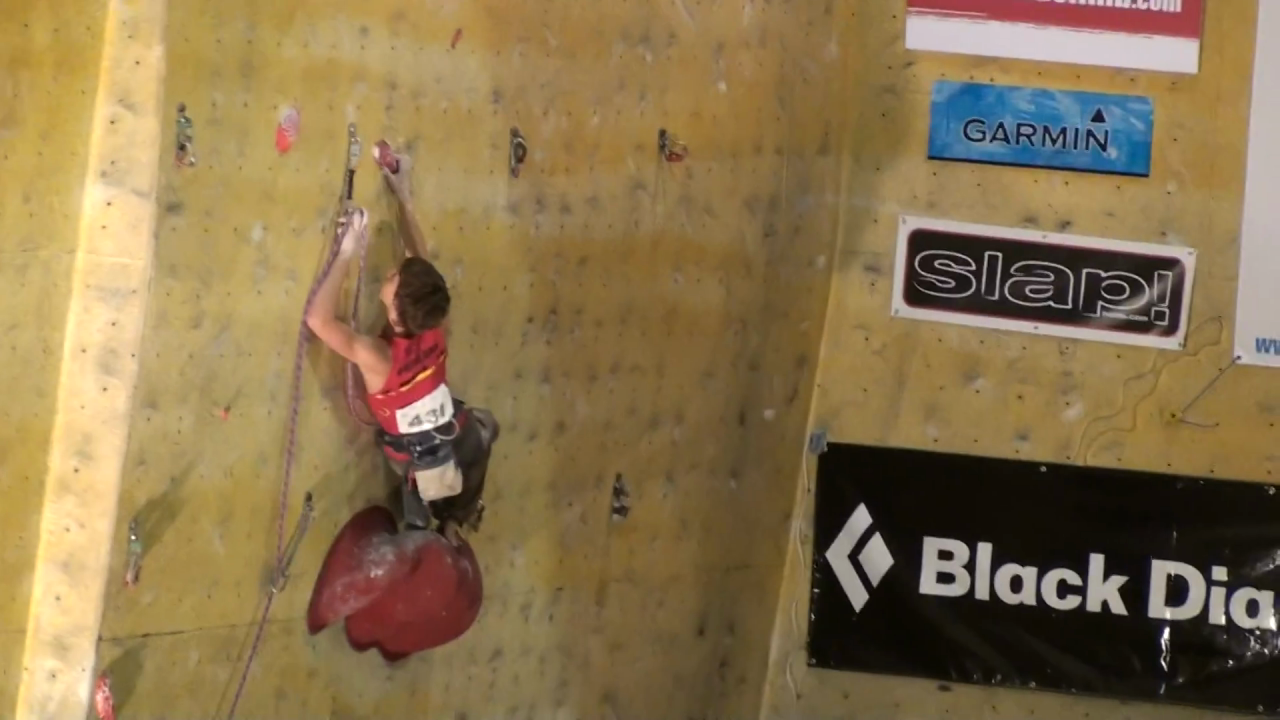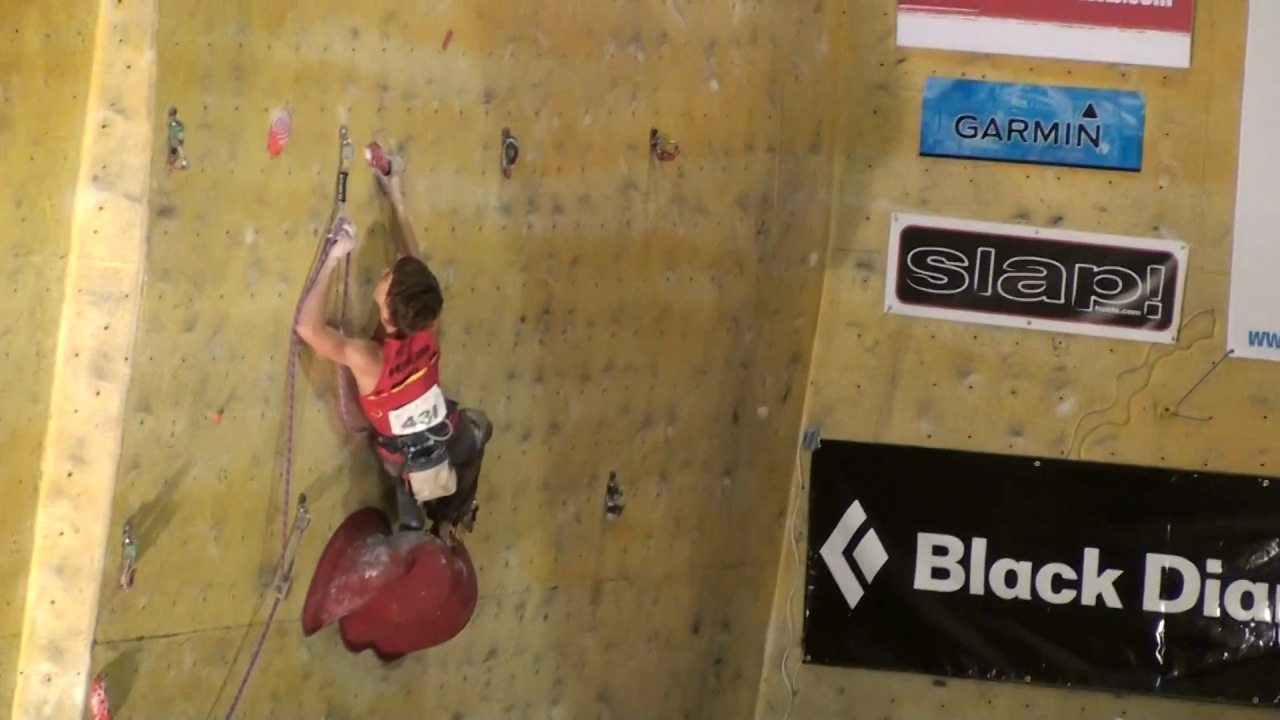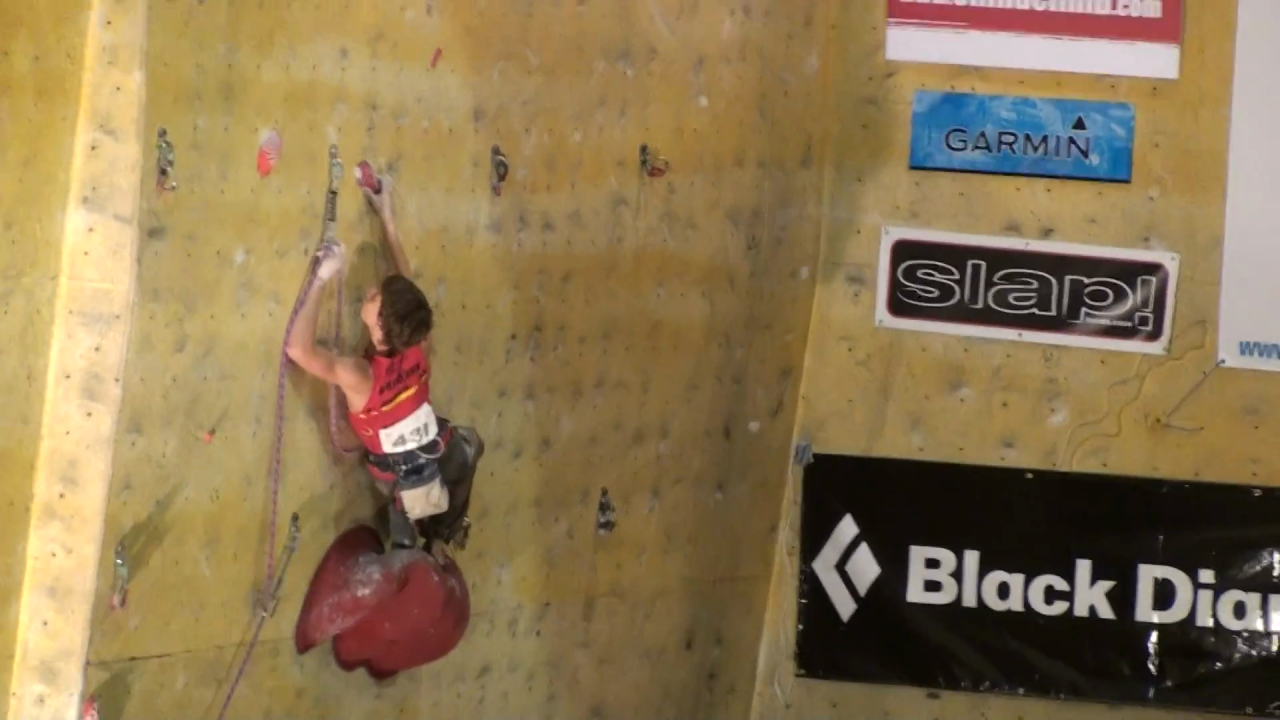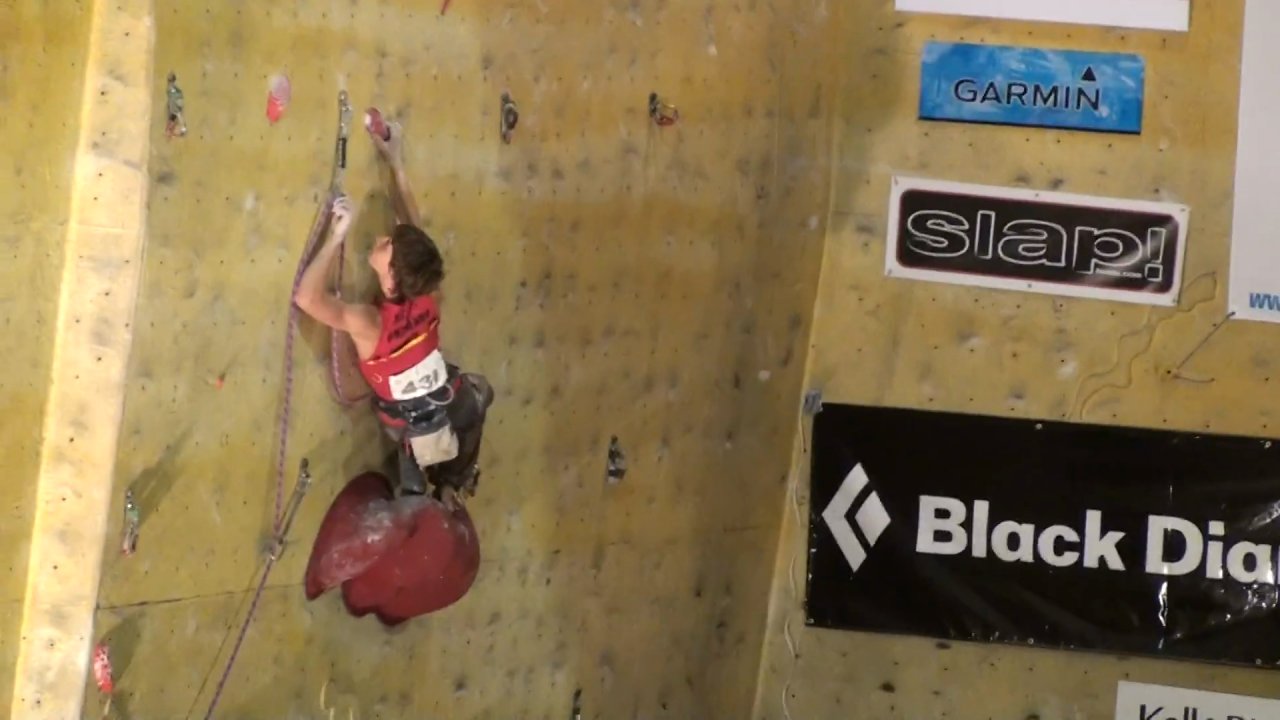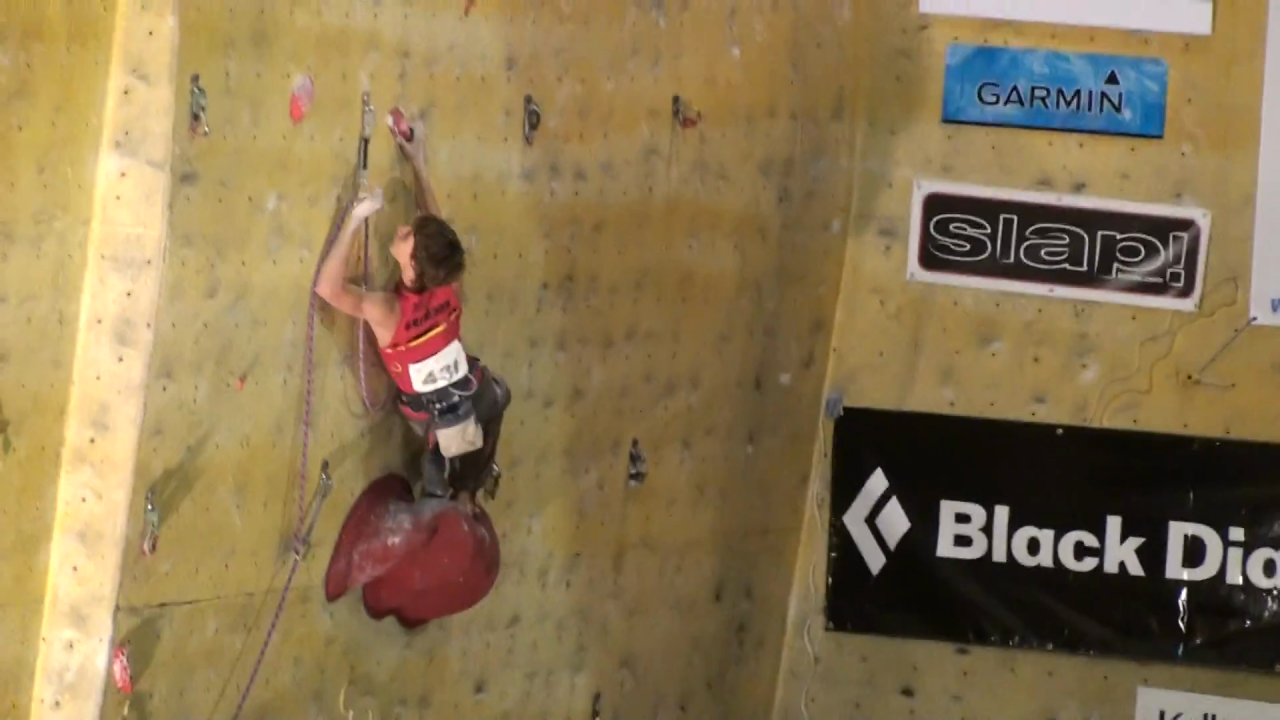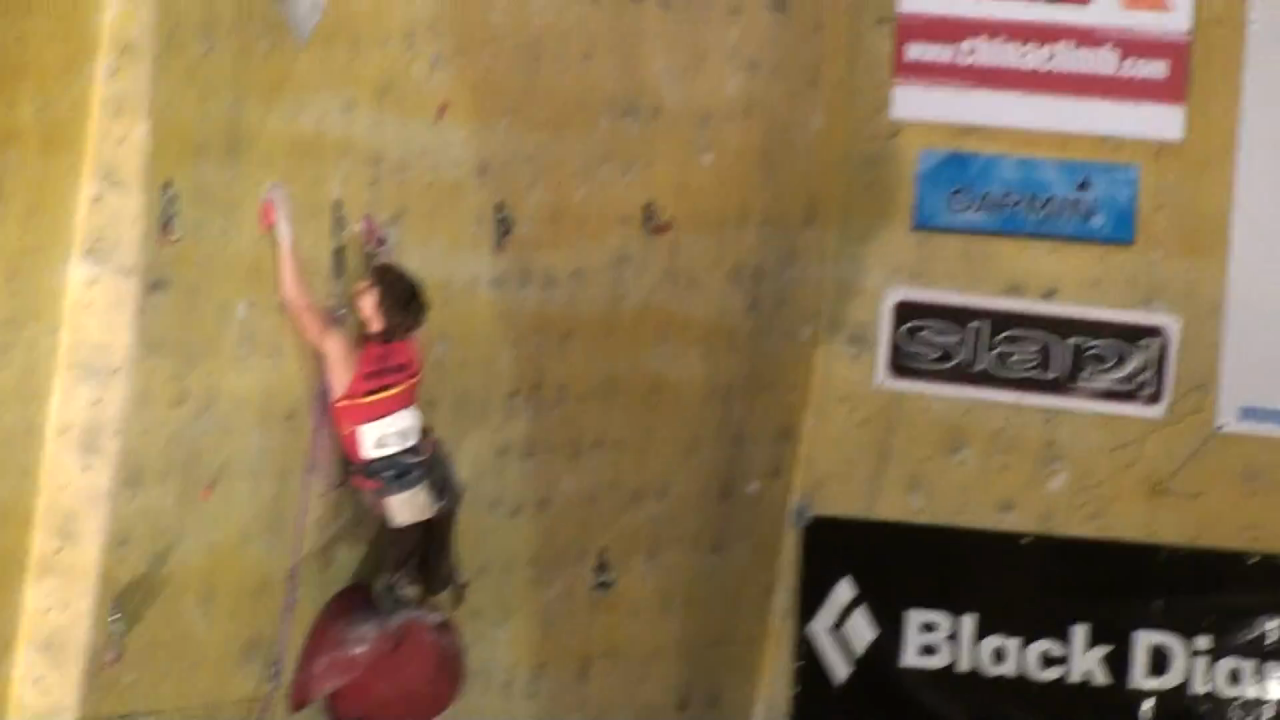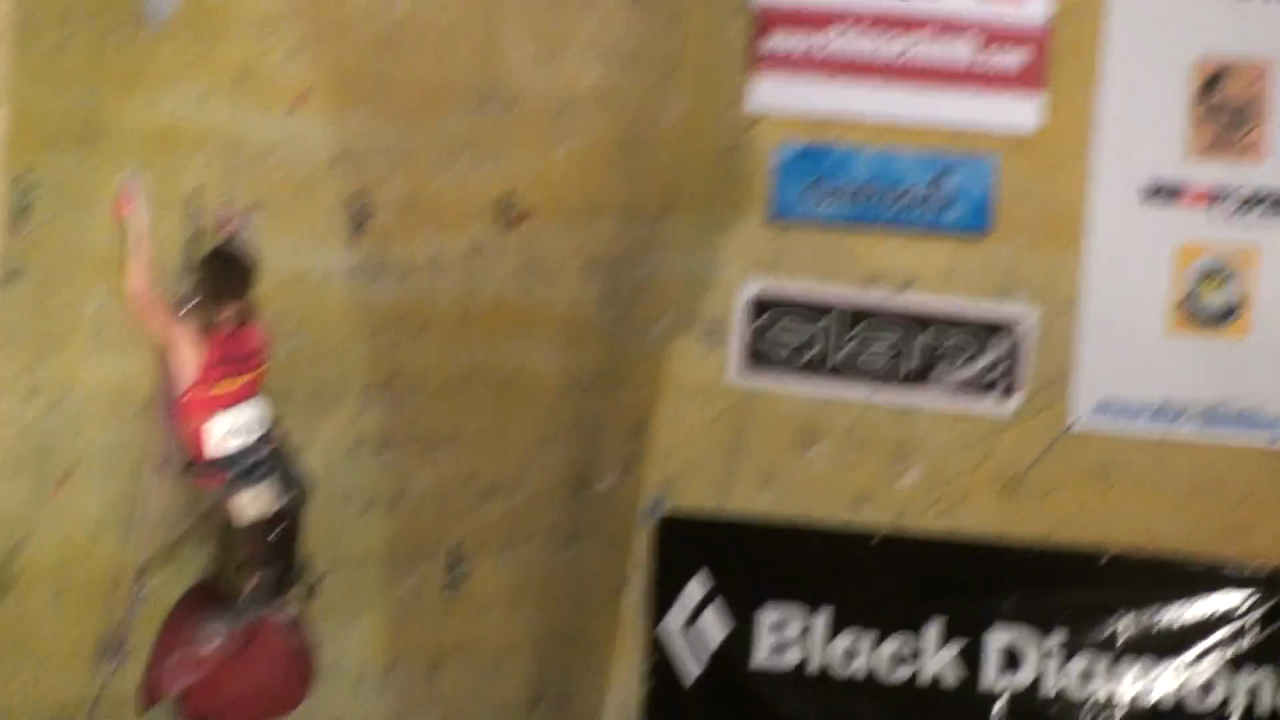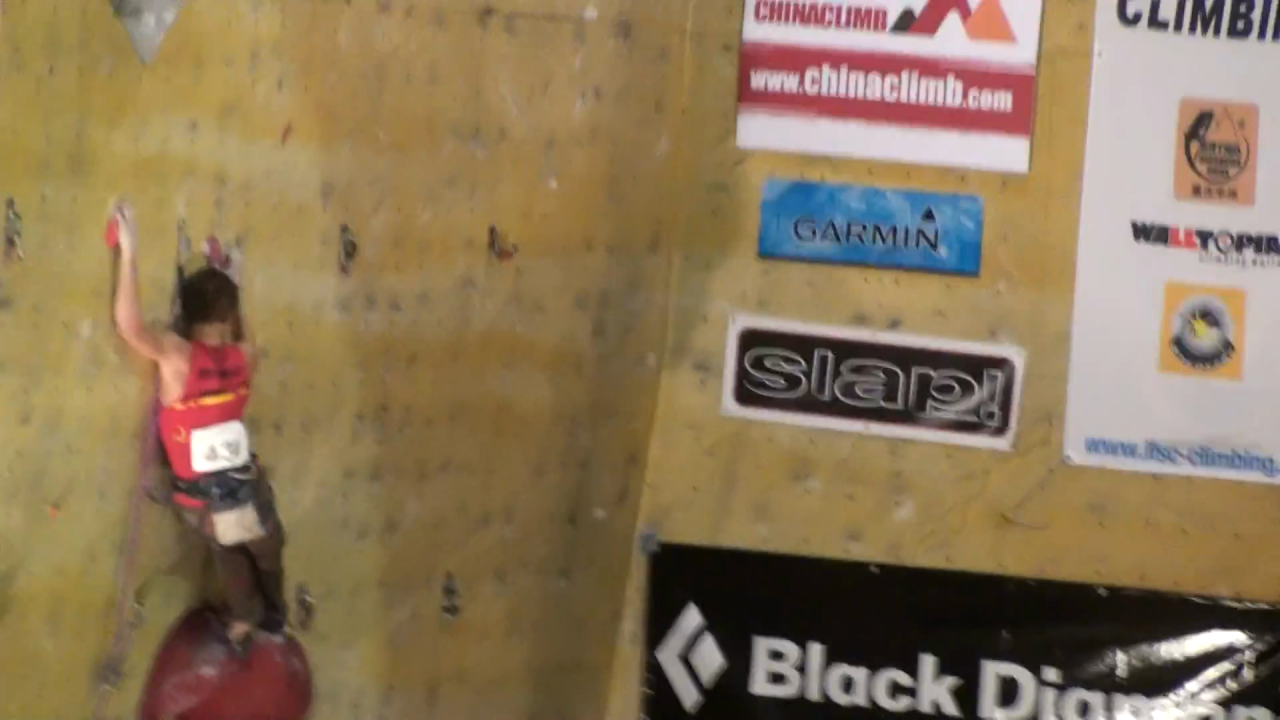
dt=0.5s
person 1, frame 1
left shoulder: (377, 357)
right shoulder: (435, 329)
left elbow: (318, 319)
right elbow: (420, 261)
left wrist: (347, 252)
right wrist: (403, 195)
left hip: (421, 466)
right hip: (459, 443)
right knee: (484, 422)
right ankle: (455, 517)
person 1, frame 2
left shoulder: (370, 358)
right shoulder: (427, 329)
left elbow: (308, 327)
right elbow: (412, 261)
left wrist: (333, 259)
right wrist: (396, 197)
left hip: (415, 467)
right hip: (454, 446)
right knee: (478, 423)
right ankle: (451, 517)
person 1, frame 3
left shoulder: (359, 376)
right shoulder: (417, 347)
left elbow: (298, 348)
right elbow: (403, 283)
left wrist: (321, 280)
right wrist: (386, 216)
left hip: (405, 484)
right hip: (442, 460)
right ankle: (442, 535)
person 1, frame 4
left shoulder: (368, 323)
right shoulder: (427, 295)
left elbow: (306, 297)
right elbow: (413, 227)
left wrist: (337, 235)
right wrist: (395, 162)
left hip: (415, 431)
right hip: (456, 409)
right knee: (480, 389)
right ankle: (454, 482)
person 1, frame 5
left shoulder: (385, 310)
right shoulder: (450, 285)
left elbow: (326, 288)
right elbow: (433, 225)
left wrist: (354, 220)
right wrist: (418, 164)
left hip: (438, 421)
right hip: (478, 401)
right ankle: (471, 487)
person 1, frame 6
left shoulder: (343, 353)
right shoulder: (410, 348)
left elbow: (297, 302)
right elbow: (395, 294)
left wrist: (283, 231)
right wrist: (376, 253)
left hip: (389, 488)
right hip: (430, 473)
right ankle: (436, 587)
person 1, frame 7
left shoulder: (190, 341)
right shoulder: (256, 337)
left elbow: (141, 297)
right elbow: (245, 306)
left wrist: (139, 226)
right wrist: (231, 246)
left hip: (232, 476)
right hip: (267, 465)
left ankle: (256, 580)
right ankle: (280, 581)
person 1, frame 8
left shoulder: (178, 357)
right shoulder: (244, 357)
left elbow: (130, 327)
right elbow: (240, 333)
left wrist: (128, 252)
right wrist: (222, 275)
left hip: (202, 504)
right hip: (247, 491)
left knee: (231, 544)
right knee: (267, 550)
left ankle: (243, 620)
right ankle: (272, 619)
